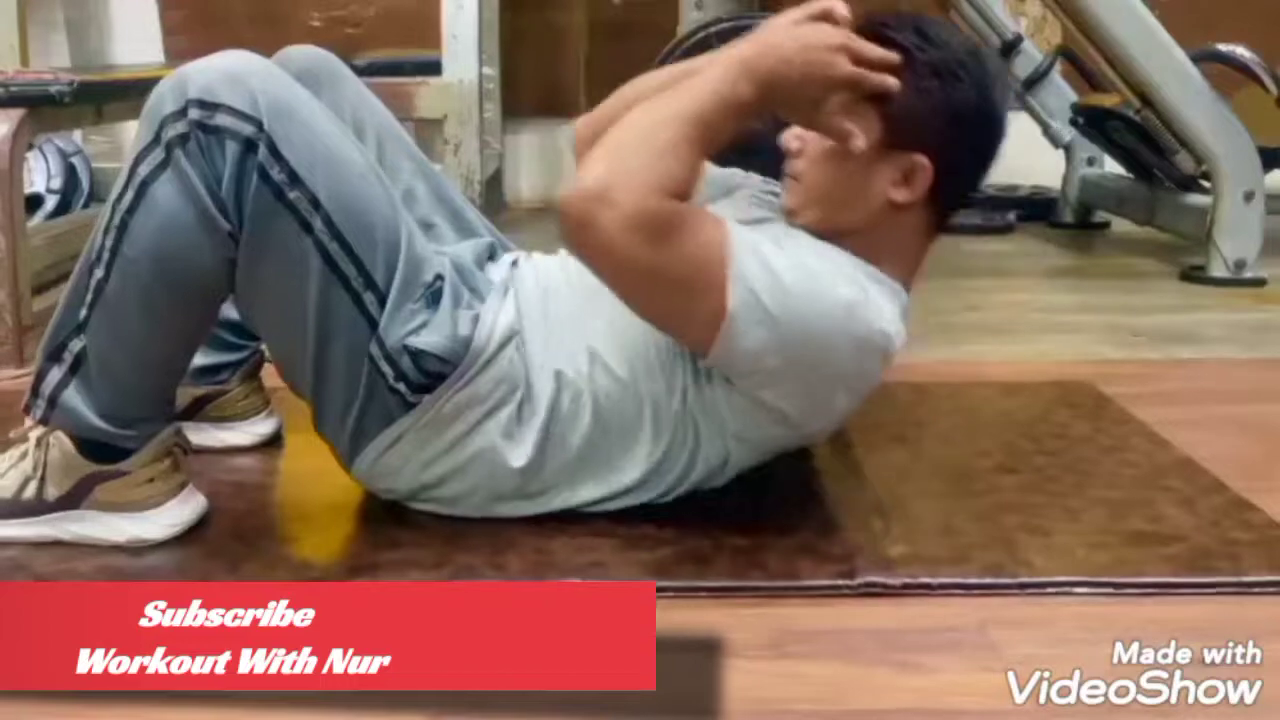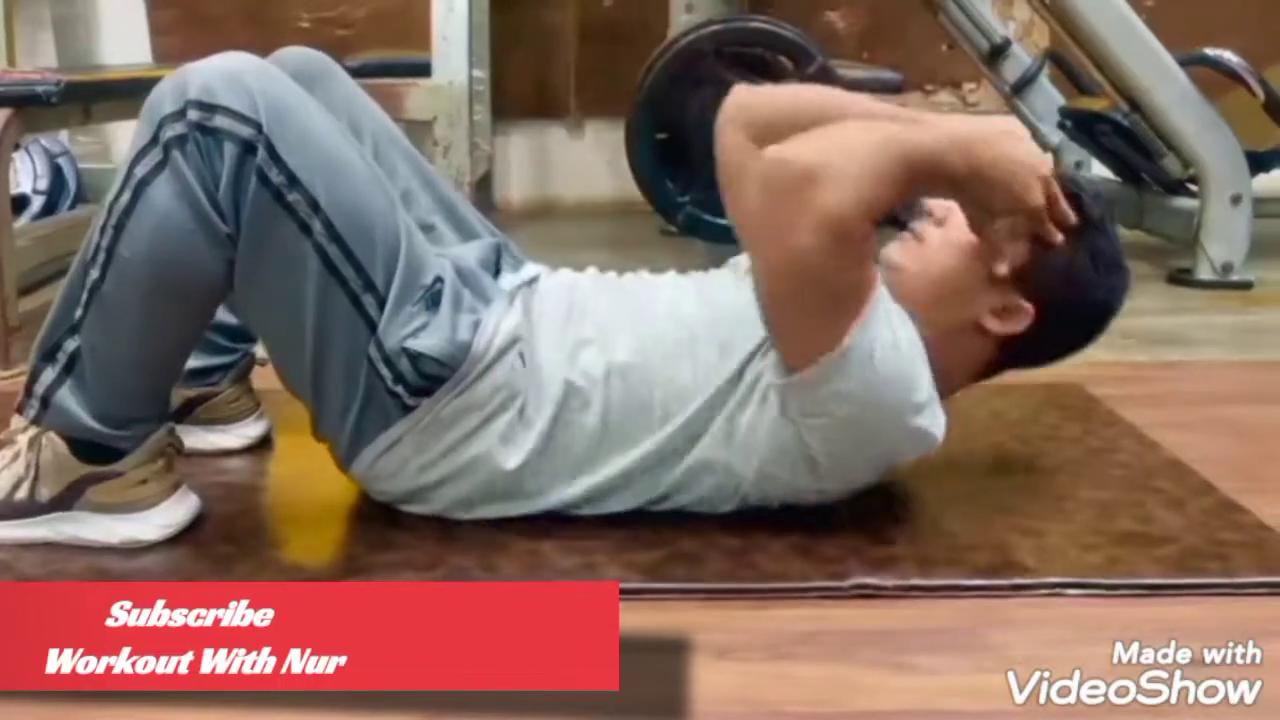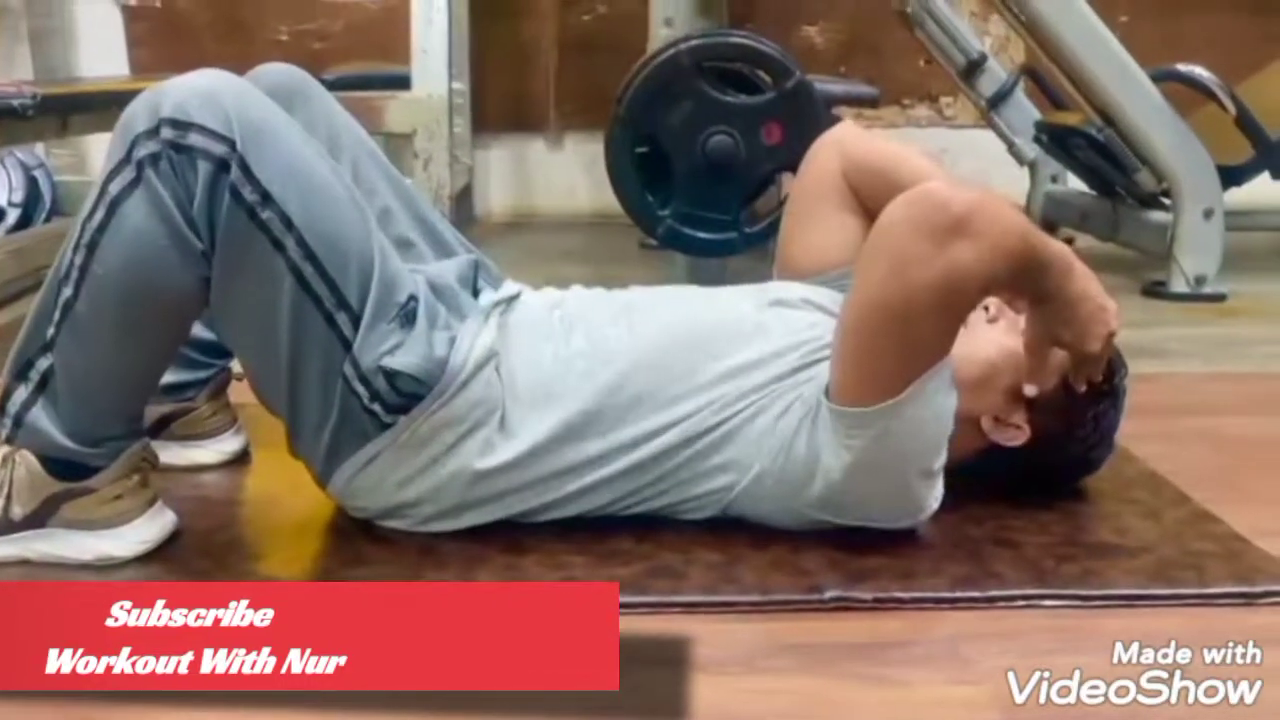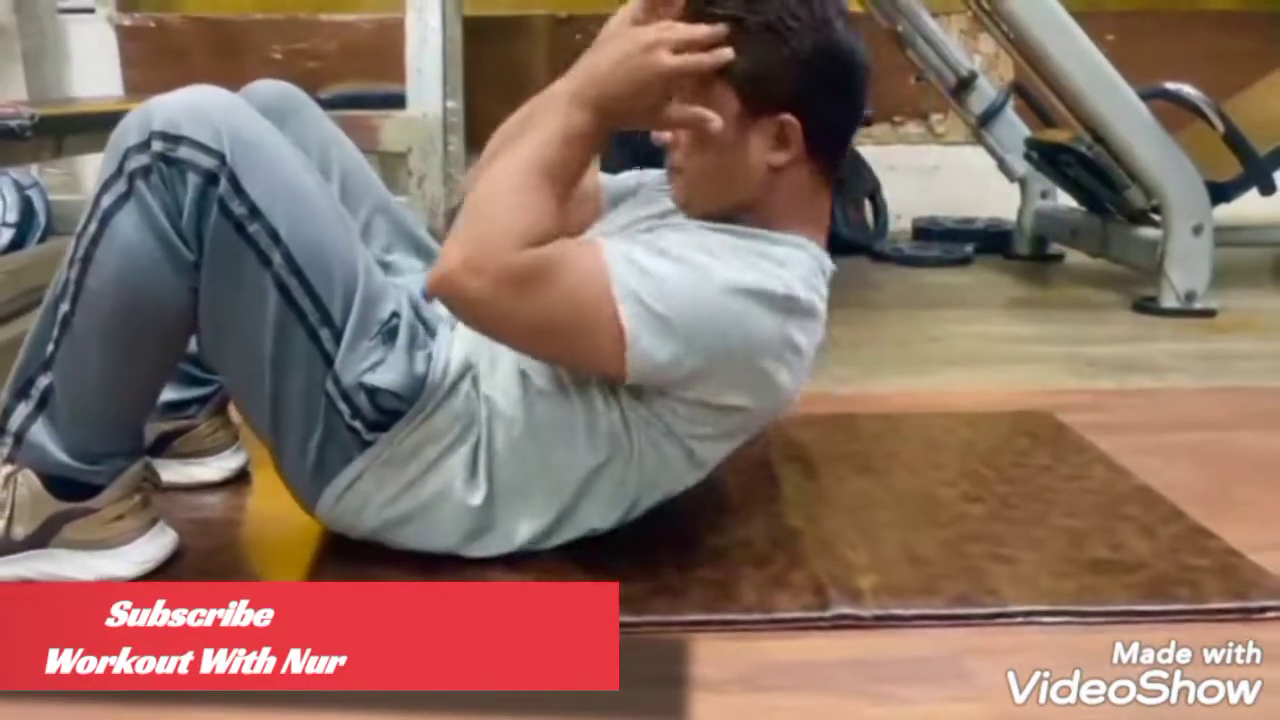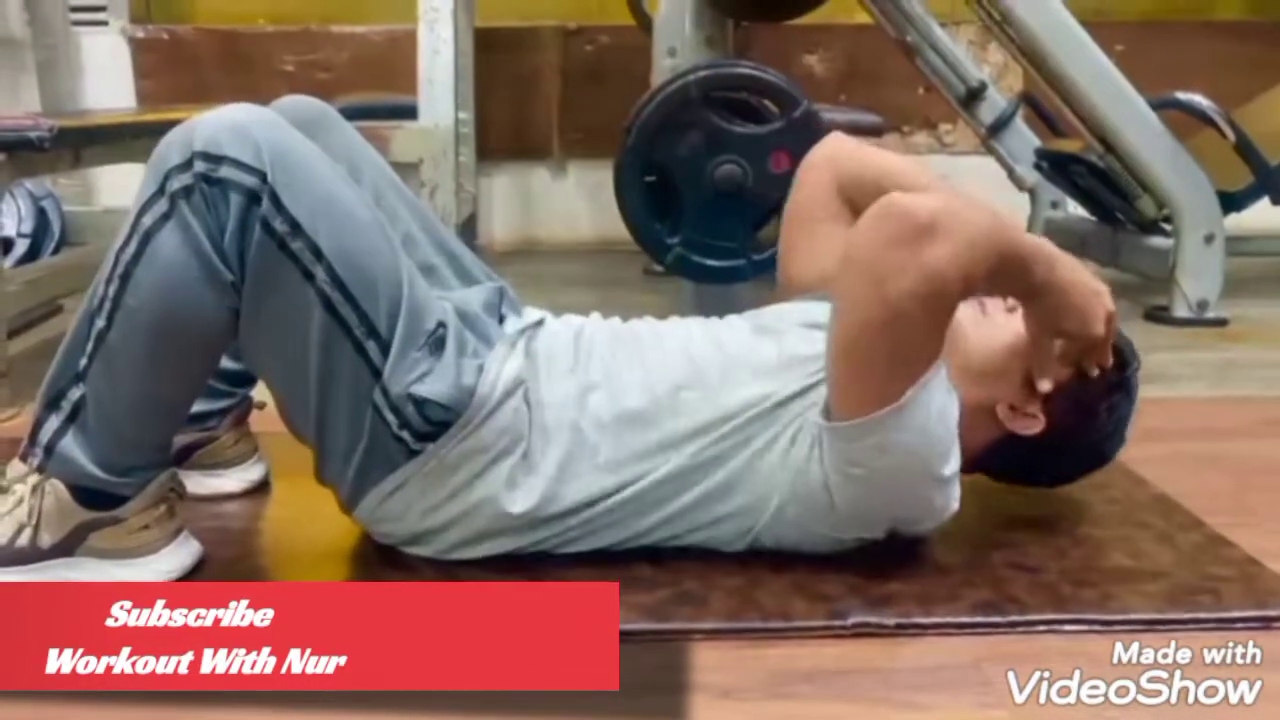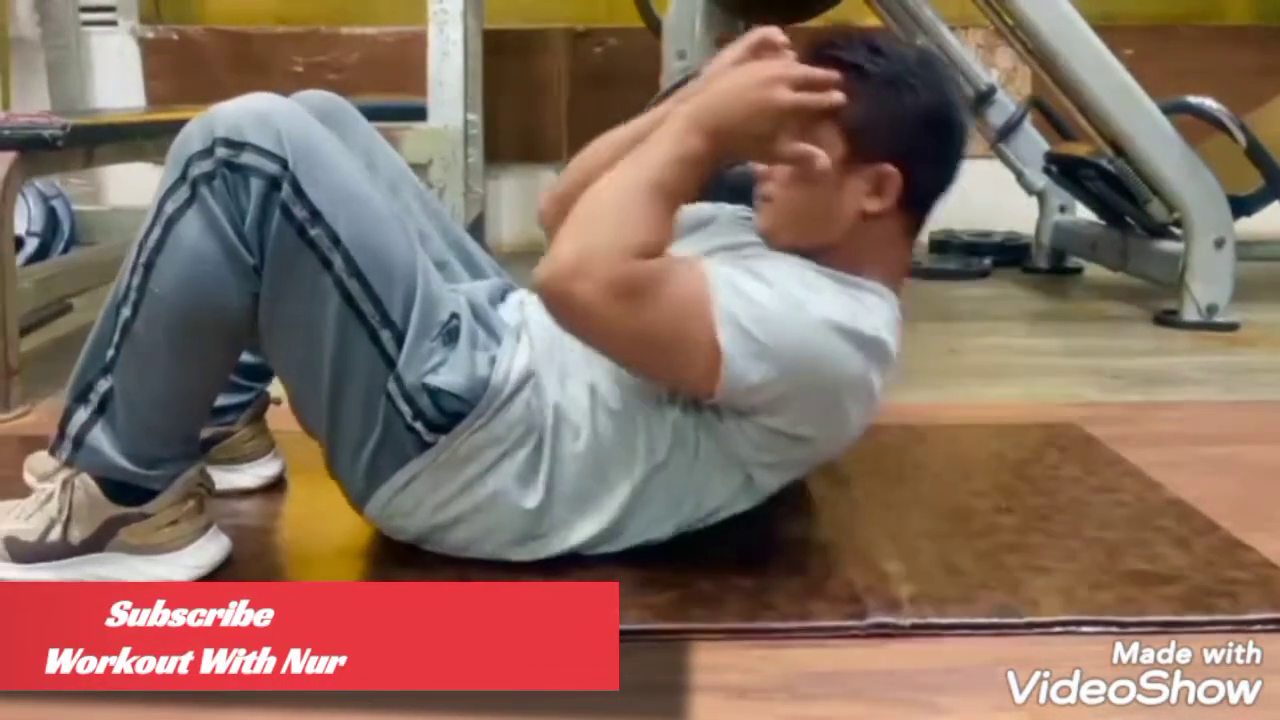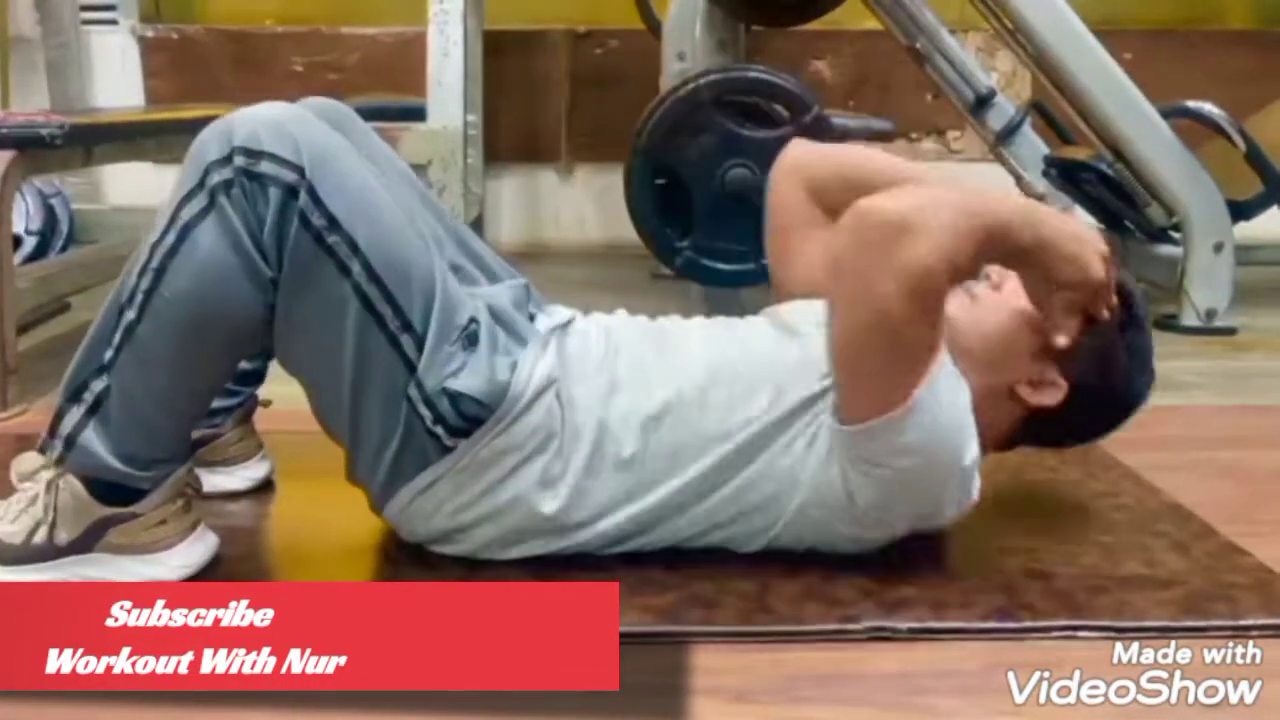
dt=0.7s
person 1, frame 1
left shoulder: (837, 321)
right shoulder: (808, 235)
left elbow: (601, 206)
right elbow: (602, 133)
left hip: (440, 399)
right hip: (485, 297)
left knee: (220, 105)
left ankle: (98, 456)
right ankle: (214, 375)
person 1, frame 2
left shoulder: (880, 402)
right shoulder: (869, 305)
left elbow: (800, 181)
right elbow: (747, 114)
left wrist: (964, 153)
right wrist: (950, 146)
left hip: (441, 401)
right hip: (500, 308)
left knee: (218, 109)
right knee: (291, 77)
right ankle: (200, 379)
person 1, frame 3
left shoulder: (881, 464)
right shoulder: (848, 332)
left elbow: (944, 232)
right elbow: (841, 154)
left wrist: (1058, 276)
right wrist: (1032, 246)
left hip: (416, 413)
right hip: (478, 324)
left knee: (190, 127)
right knee: (269, 95)
right ankle: (180, 393)
person 1, frame 4
left shoulder: (747, 302)
right shoulder: (727, 219)
left elbow: (479, 271)
right elbow: (509, 192)
left wrist: (602, 88)
right wrist: (601, 75)
left hip: (403, 444)
right hip: (436, 350)
left knee: (178, 142)
right knee: (266, 112)
left ankle: (71, 496)
right ankle: (179, 416)
person 1, frame 5
left shoulder: (897, 465)
right shoulder: (863, 355)
left elbow: (915, 234)
right elbow: (831, 167)
left wrist: (1045, 272)
right wrist: (1012, 242)
left hip: (451, 445)
right hip: (503, 352)
left knee: (221, 162)
right knee: (292, 127)
right ankle: (196, 423)
person 1, frame 6
left shoulder: (828, 337)
right shoulder: (797, 247)
left elbow: (579, 278)
right elbow: (572, 211)
left wrist: (701, 123)
right wrist: (709, 108)
left hip: (456, 448)
right hip: (502, 370)
left knee: (243, 151)
right knee: (312, 122)
left ankle: (118, 498)
right ankle: (210, 425)
person 1, frame 7
left shoulder: (925, 452)
right shoulder: (899, 361)
left elbow: (880, 234)
right elbow: (798, 174)
left wrist: (1009, 221)
right wrist: (990, 217)
left hip: (475, 446)
right hip: (532, 354)
left knee: (260, 162)
right knee: (309, 131)
left ankle: (107, 494)
right ankle: (198, 424)
